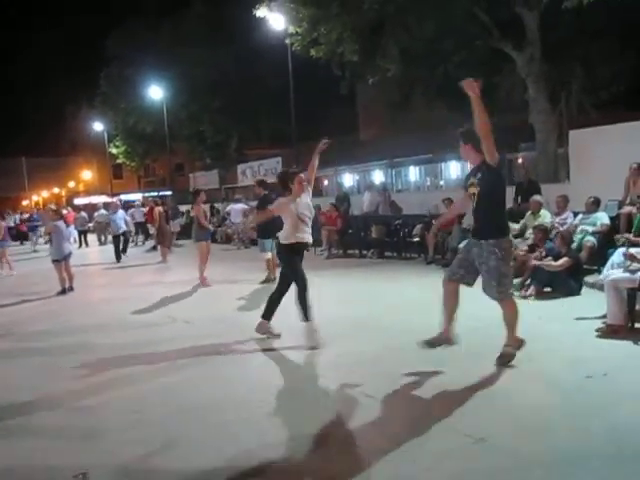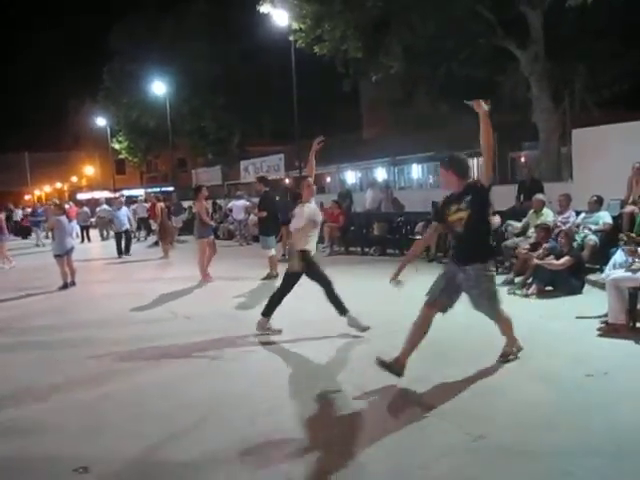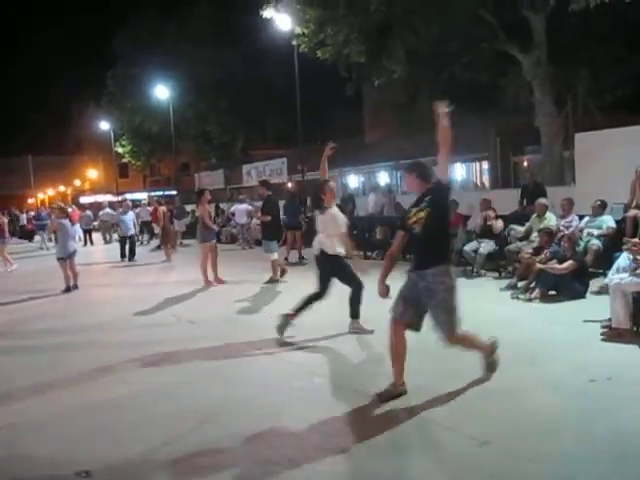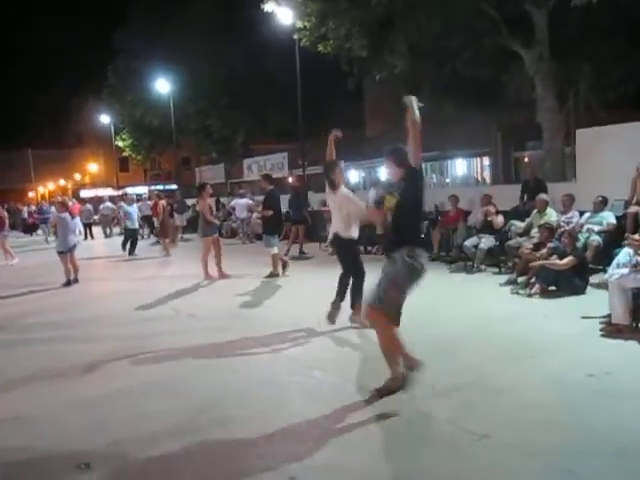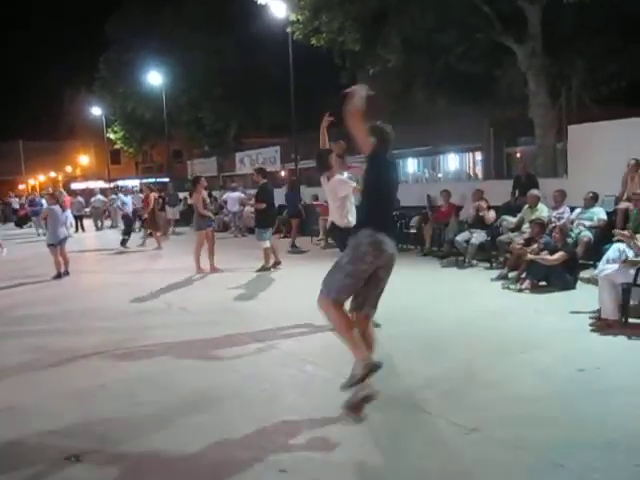
dt=0.2s
person 1, frame 1
left shoulder: (493, 168)
right shoulder: (473, 175)
left elbow: (485, 132)
right elbow: (464, 203)
left wrist: (474, 96)
right wrist: (441, 221)
left hip: (495, 243)
right hip: (477, 241)
left knee: (503, 297)
right knee: (450, 281)
left ankle: (512, 341)
right ankle: (446, 333)
person 1, frame 2
left shoulder: (478, 191)
right shoulder: (447, 205)
left elbow: (488, 153)
right elbow: (426, 238)
left wrist: (483, 116)
right wrist: (402, 266)
left hip: (477, 268)
right hip: (455, 266)
left knee: (494, 314)
right knee: (427, 310)
left ankle: (512, 343)
right ankle: (401, 361)
person 1, frame 3
left shoulder: (439, 192)
right shoulder: (411, 211)
left elbow: (444, 150)
right elbow: (395, 248)
left wrist: (441, 116)
right wrist: (383, 278)
left hip: (438, 274)
right hip: (416, 275)
left knee: (450, 336)
right knee: (396, 326)
left ankle: (487, 348)
right ankle: (398, 383)
person 1, frame 4
left shoulder: (413, 178)
right shoulder: (402, 189)
left elbow: (414, 132)
left wrist: (411, 104)
left hip: (407, 257)
right hip: (398, 257)
left knee: (373, 312)
right knee: (385, 322)
left ankle: (407, 360)
right ankle: (397, 375)
person 1, frame 5
left shoulder: (380, 159)
right shoulder: (386, 166)
left elbow: (354, 118)
left wrist: (358, 93)
left hip: (369, 240)
right hip: (385, 245)
left knee: (328, 301)
right knee: (360, 315)
left ankle: (363, 358)
right ankle: (366, 361)
person 2, frame 1
left shoulder: (306, 195)
right shoulder: (286, 202)
left elbow: (312, 172)
right elbow: (267, 213)
left wrist: (317, 152)
right wrist: (252, 221)
left hip: (299, 246)
right hip: (289, 246)
left knee: (282, 288)
right knee: (302, 283)
left ankle: (264, 324)
right ankle: (309, 326)
person 2, frame 2
left shoulder: (311, 203)
right shoulder: (303, 210)
left elbow: (310, 173)
right elbow: (295, 235)
left wrist: (313, 151)
right wrist: (295, 258)
left hip: (303, 252)
right hip: (301, 252)
left knee: (285, 288)
right knee: (326, 284)
left ankle: (264, 322)
right ankle: (347, 317)
person 2, frame 3
left shoulder: (322, 209)
right shoulder: (335, 215)
left elbow: (323, 178)
right elbow: (345, 240)
left wrist: (325, 157)
left hip: (321, 255)
right hip: (333, 257)
left knee: (321, 292)
right knee: (357, 285)
left ankle: (290, 316)
right ankle: (354, 323)
person 2, frame 4
left shoulder: (330, 189)
right shoulder: (346, 195)
left elbow: (330, 161)
right elbow: (365, 211)
left wrist: (331, 141)
left hip: (335, 237)
right hip: (346, 239)
left knee: (347, 272)
right knee: (358, 274)
left ankle: (337, 303)
right ankle: (355, 314)
person 2, frame 5
left shoulder: (326, 179)
right shoulder: (340, 181)
right elbow: (359, 189)
left wrist: (324, 126)
left hip: (335, 227)
right hip: (343, 228)
